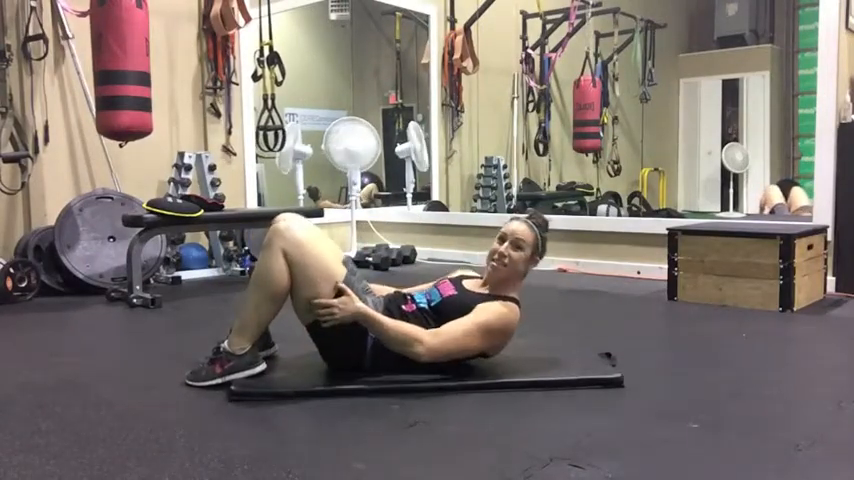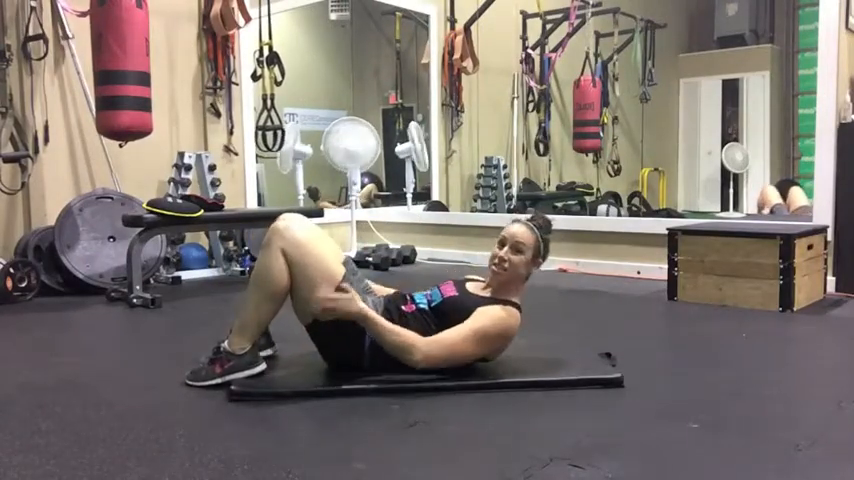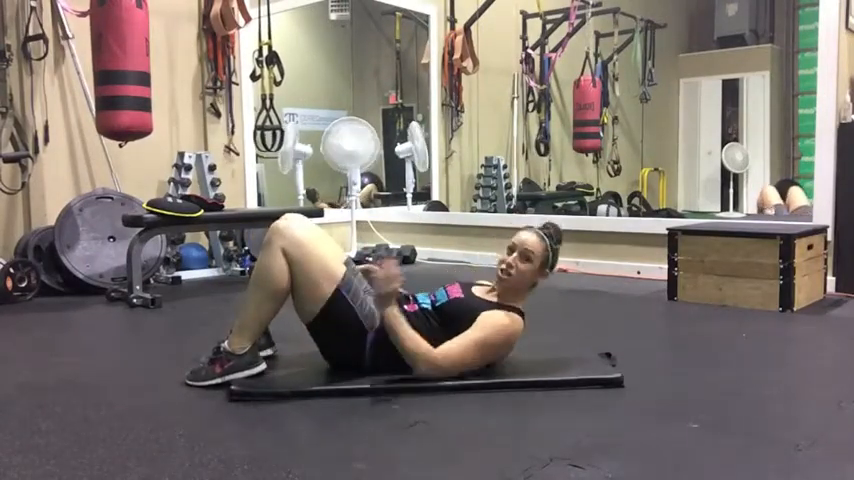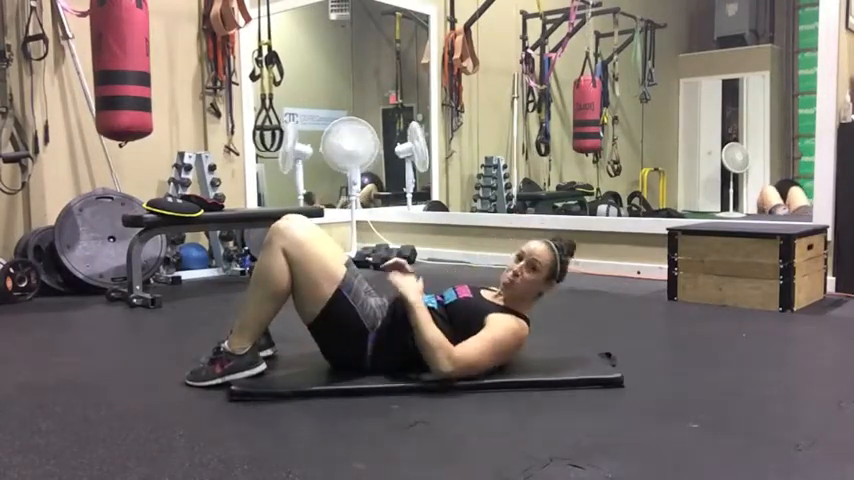
dt=0.2s
person 1, frame 1
left shoulder: (502, 314)
right shoulder: (470, 278)
left elbow: (425, 347)
left wrist: (360, 312)
right wrist: (355, 286)
left hip: (365, 342)
right hip: (375, 314)
left knee: (285, 237)
right knee: (287, 225)
left ankle: (238, 353)
right ankle: (254, 336)
person 1, frame 2
left shoulder: (503, 318)
right shoulder: (478, 284)
left elbow: (420, 354)
left wrist: (359, 311)
right wrist: (367, 290)
left hip: (364, 343)
right hip: (373, 316)
left knee: (285, 235)
right knee: (289, 226)
left ankle: (238, 353)
right ankle: (254, 335)
person 1, frame 3
left shoulder: (506, 323)
right shoulder: (486, 290)
left elbow: (428, 365)
left wrist: (389, 302)
right wrist: (382, 284)
left hip: (365, 340)
right hip: (373, 318)
left knee: (285, 235)
right knee: (291, 227)
left ankle: (238, 353)
right ankle: (254, 335)
person 1, frame 4
left shoulder: (511, 327)
right shoulder: (492, 296)
left elbow: (447, 364)
left wrist: (414, 299)
right wrist: (412, 284)
left hip: (366, 340)
right hip: (375, 316)
left knee: (286, 236)
right knee: (291, 227)
left ankle: (239, 353)
right ankle: (255, 336)
